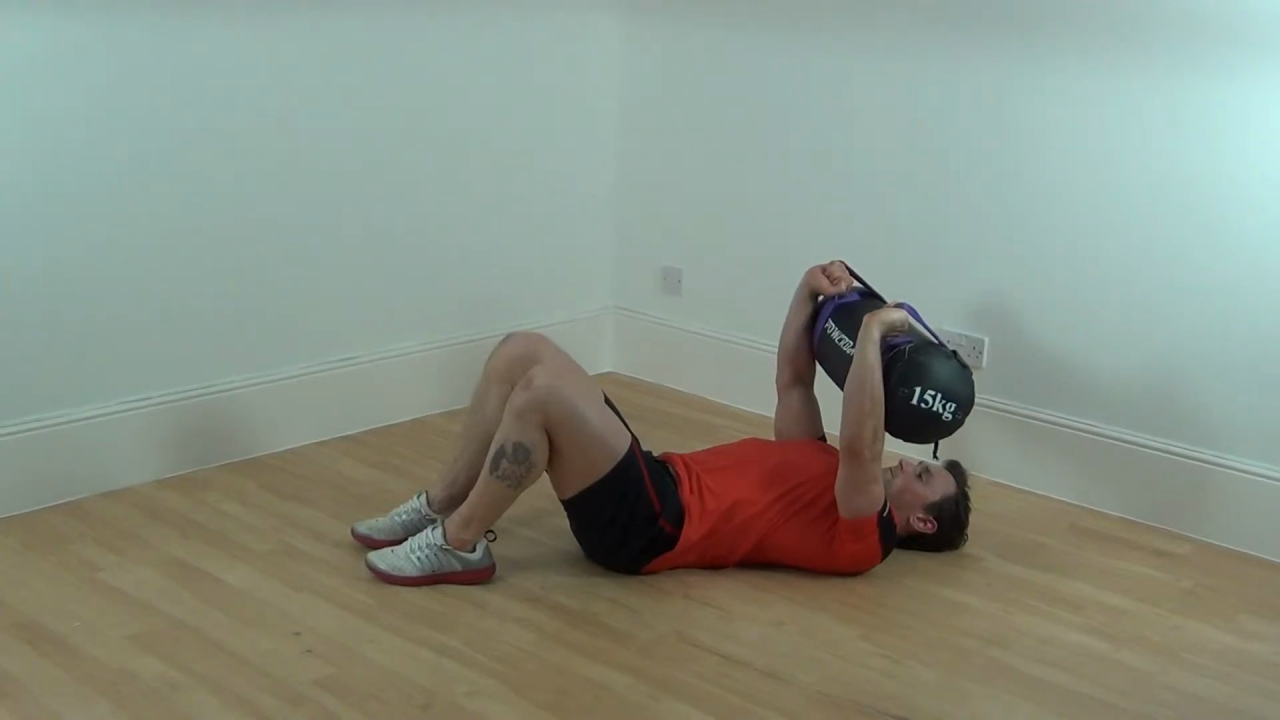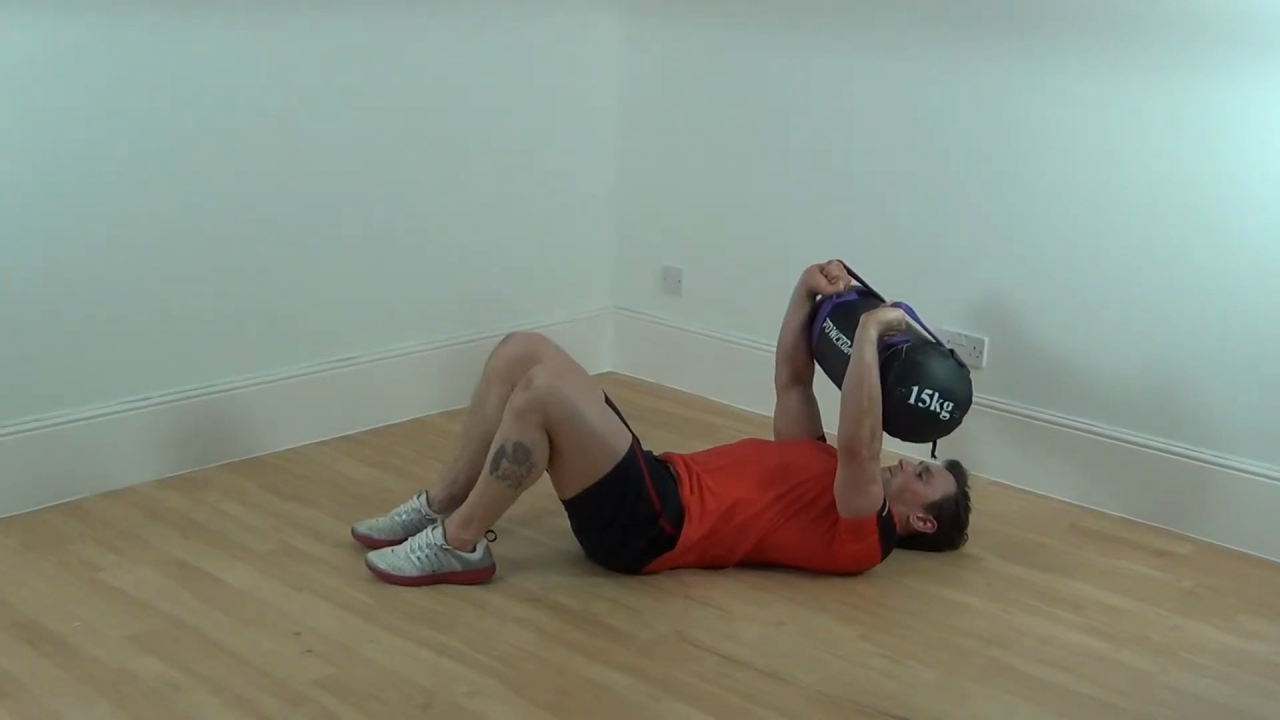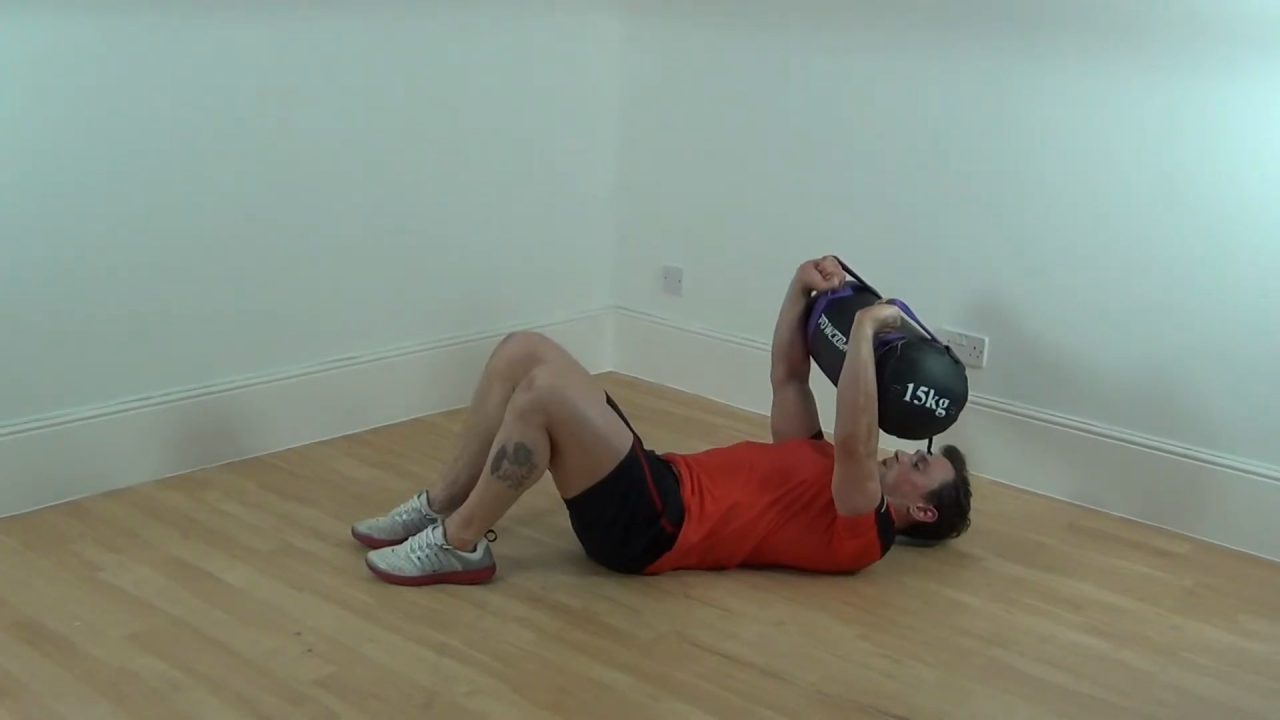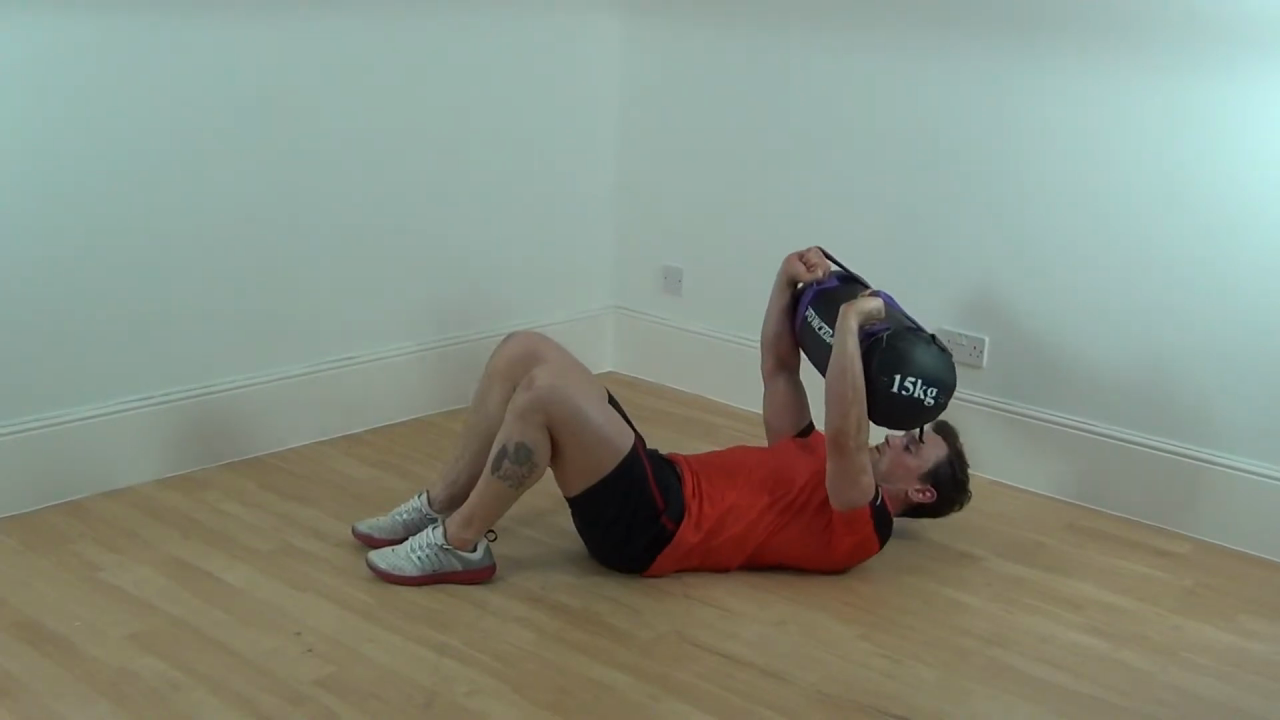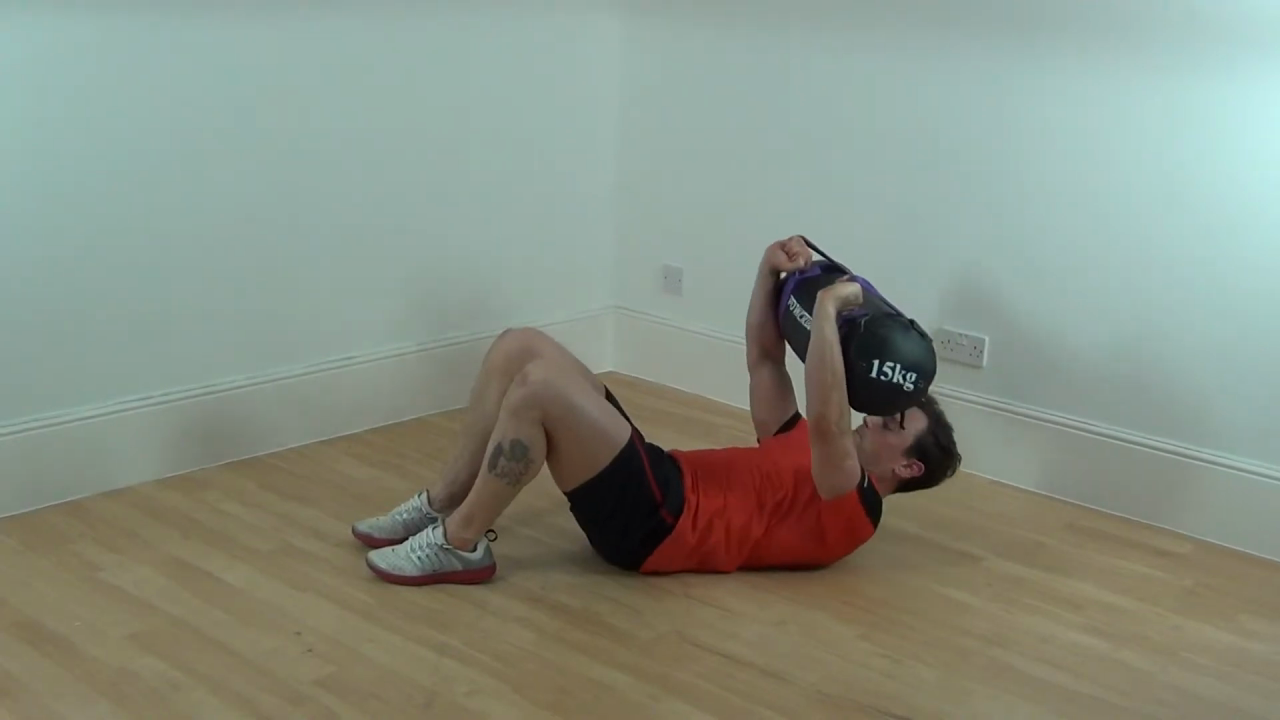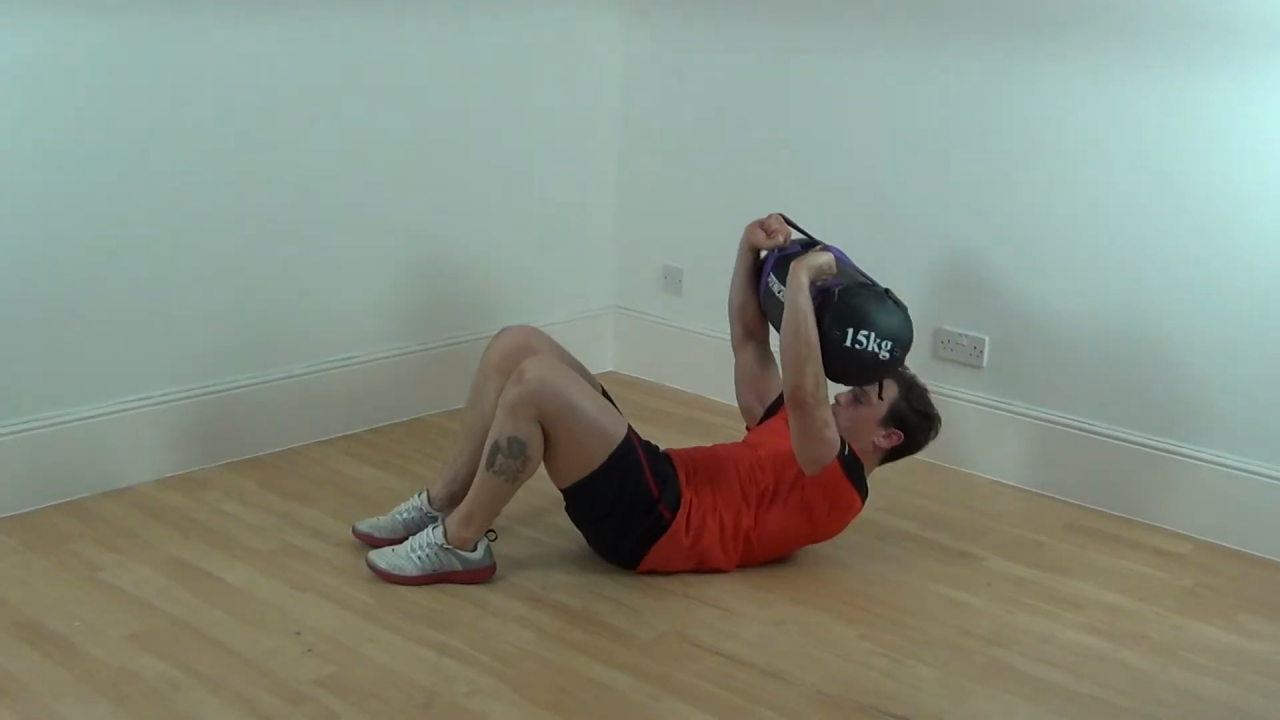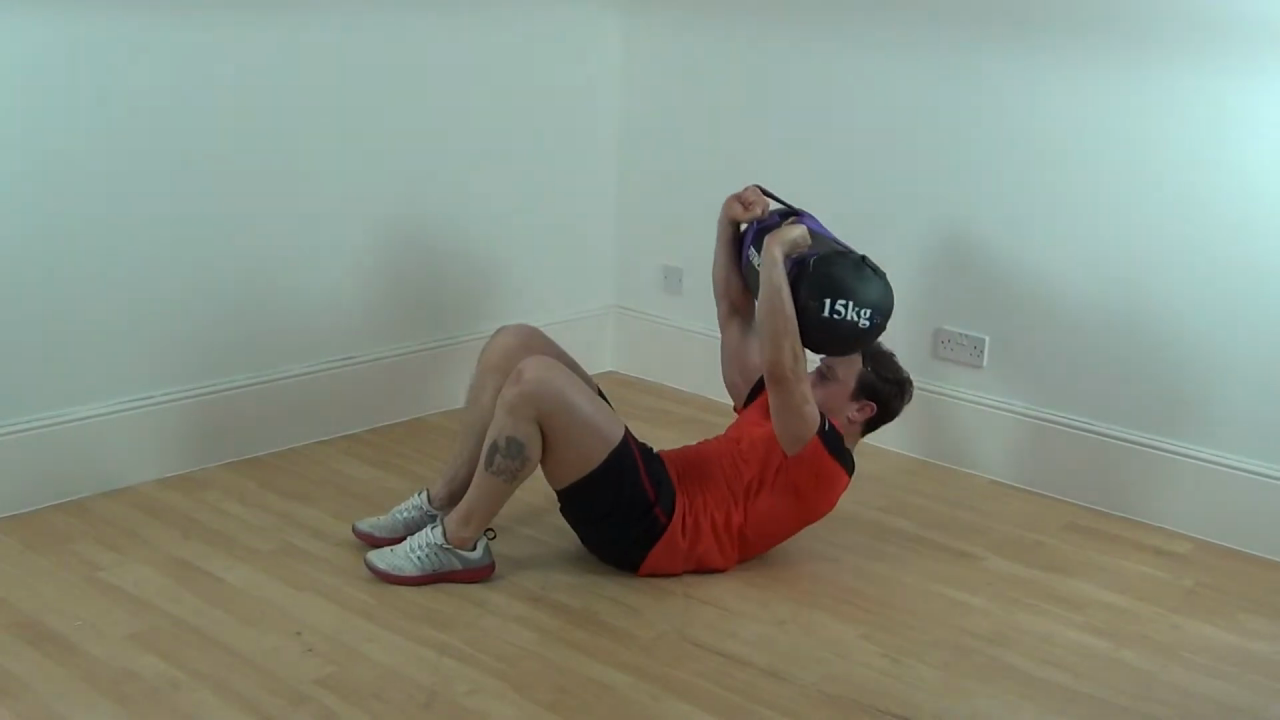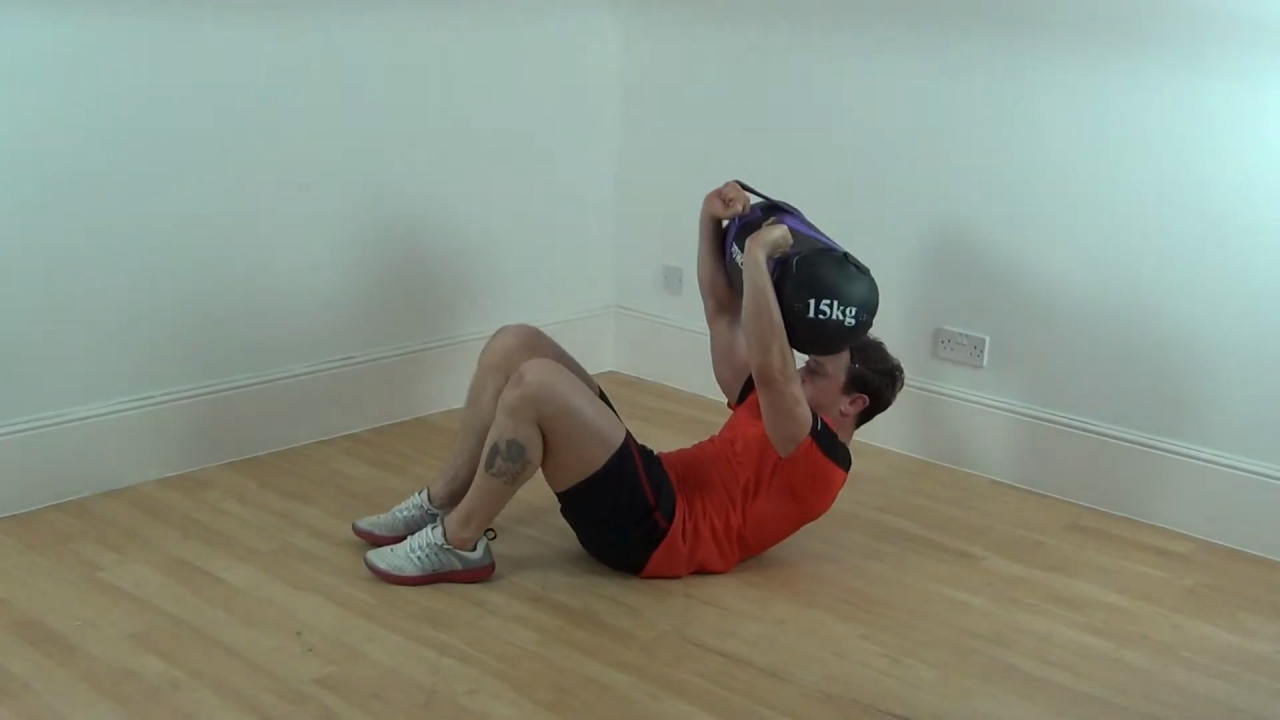
dt=0.2s
person 1, frame 1
left shoulder: (859, 536)
right shoulder: (824, 472)
left elbow: (861, 444)
right elbow: (792, 380)
left wrist: (872, 335)
right wrist: (810, 290)
left hip: (648, 526)
right hip: (651, 484)
left knee: (541, 388)
right knee: (521, 351)
left ankle: (458, 544)
right ankle: (439, 505)
person 1, frame 2
left shoulder: (860, 536)
right shoulder: (823, 470)
left elbow: (859, 444)
right elbow: (791, 381)
left wrist: (869, 334)
right wrist: (808, 291)
left hip: (649, 525)
right hip: (652, 484)
left knee: (542, 388)
right knee: (522, 351)
left ankle: (458, 544)
right ankle: (439, 505)
person 1, frame 3
left shoulder: (859, 533)
right shoulder: (822, 468)
left elbow: (854, 439)
right elbow: (788, 377)
left wrist: (864, 330)
right wrist: (802, 286)
left hip: (651, 527)
right hip: (654, 486)
left knee: (543, 389)
right knee: (523, 351)
left ankle: (459, 545)
right ankle: (440, 505)
person 1, frame 4
left shoulder: (859, 526)
right shoulder: (820, 463)
left elbow: (847, 434)
right elbow: (778, 370)
left wrist: (850, 322)
right wrist: (789, 280)
left hip: (653, 527)
right hip: (656, 486)
left knee: (544, 389)
right knee: (523, 351)
left ankle: (459, 545)
right ankle: (440, 504)
person 1, frame 5
left shoulder: (850, 510)
right shoulder: (809, 452)
left elbow: (829, 418)
right elbow: (763, 360)
left wrist: (827, 308)
right wrist: (771, 270)
left hip: (654, 524)
right hip: (654, 483)
left knee: (538, 383)
right knee: (520, 347)
left ankle: (459, 545)
right ankle: (440, 505)
person 1, frame 6
left shoulder: (837, 484)
right shoulder: (799, 437)
left elbow: (805, 390)
right elbow: (749, 340)
left wrist: (801, 280)
right wrist: (751, 251)
left hip: (651, 523)
right hip: (646, 489)
left knee: (536, 378)
right knee: (516, 344)
left ankle: (459, 545)
right ankle: (440, 504)
person 1, frame 7
left shoulder: (821, 461)
right shoulder: (781, 414)
left elbow: (782, 365)
right elbow: (736, 318)
left wrist: (775, 253)
right wrist: (730, 225)
left hip: (649, 524)
right hip: (639, 490)
left knee: (532, 381)
right knee: (513, 344)
left ankle: (457, 543)
right ankle: (440, 504)
person 1, frame 8
left shoulder: (818, 459)
right shoulder: (774, 412)
left elbow: (770, 365)
right elbow: (723, 315)
left wrist: (758, 254)
right wrist: (711, 222)
left hip: (648, 528)
right hip: (639, 489)
left knee: (533, 383)
right knee: (514, 345)
left ankle: (457, 543)
right ankle: (440, 503)
